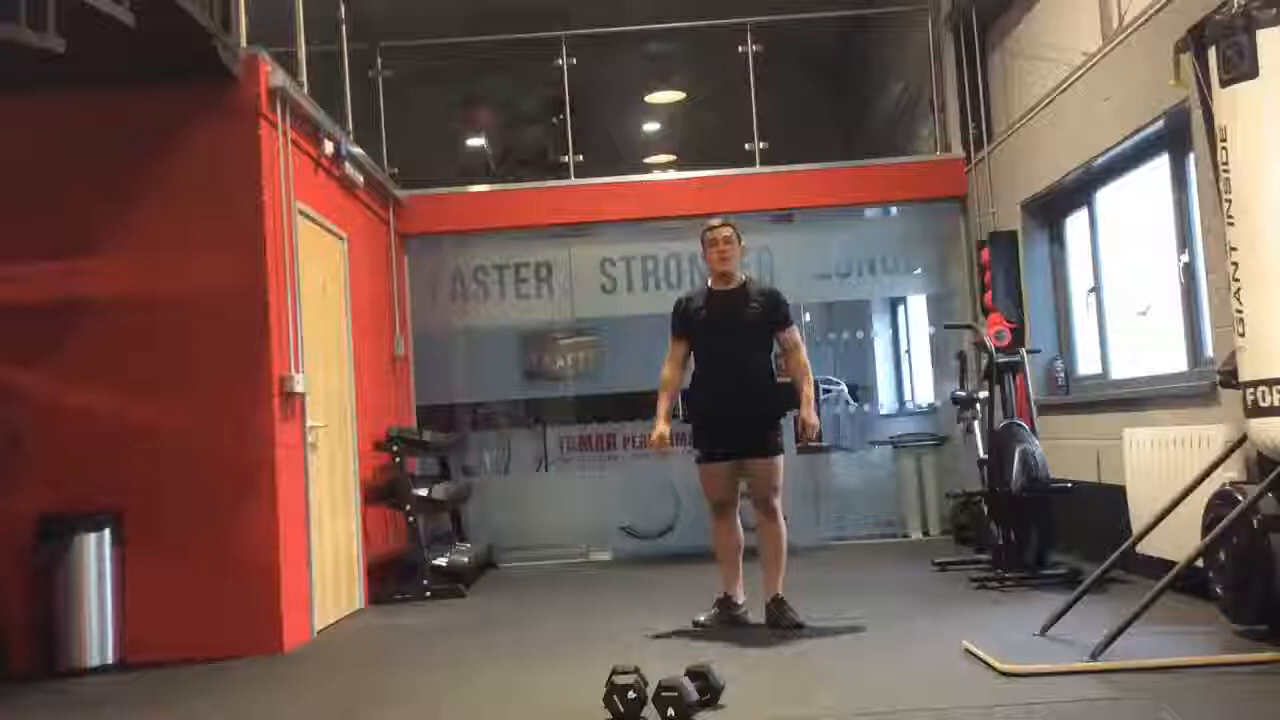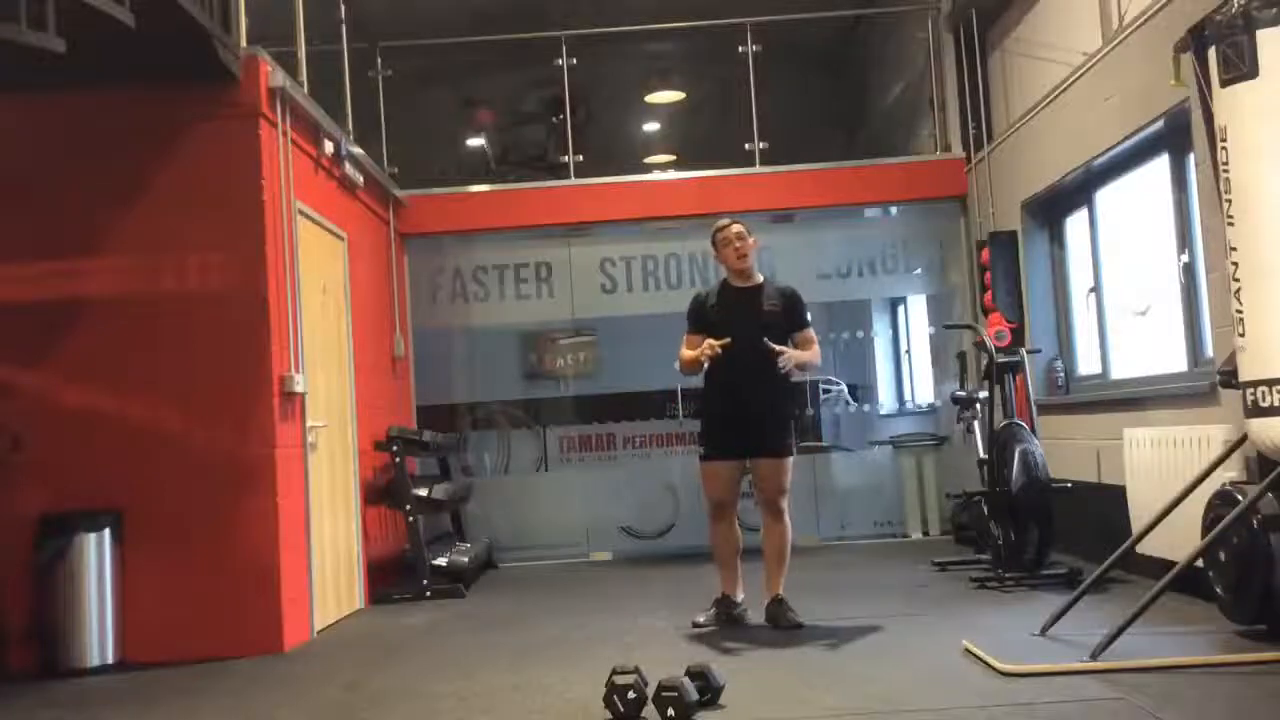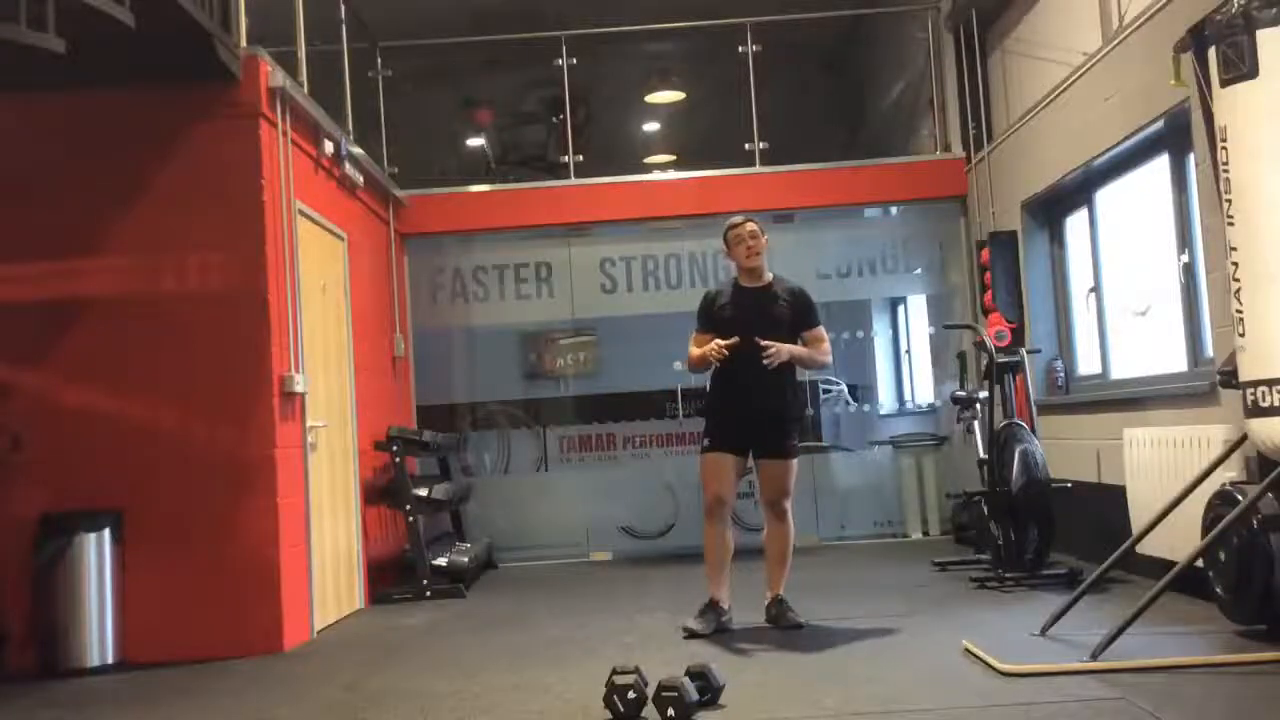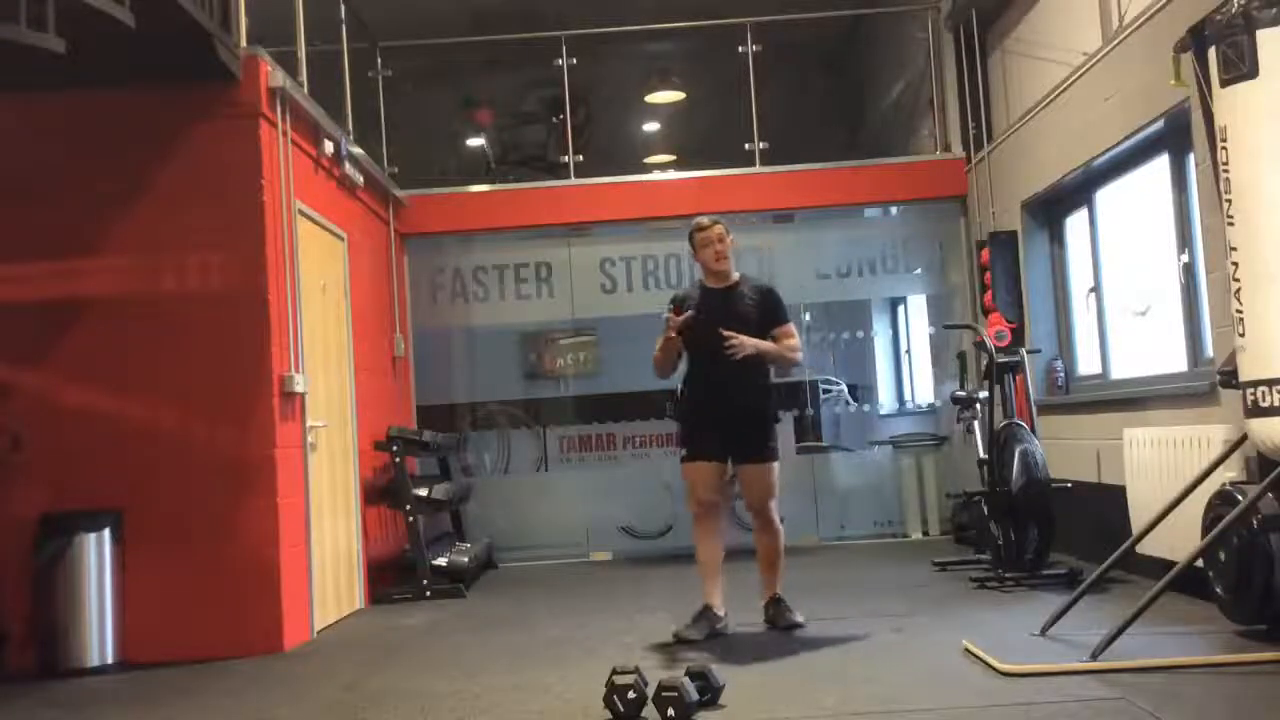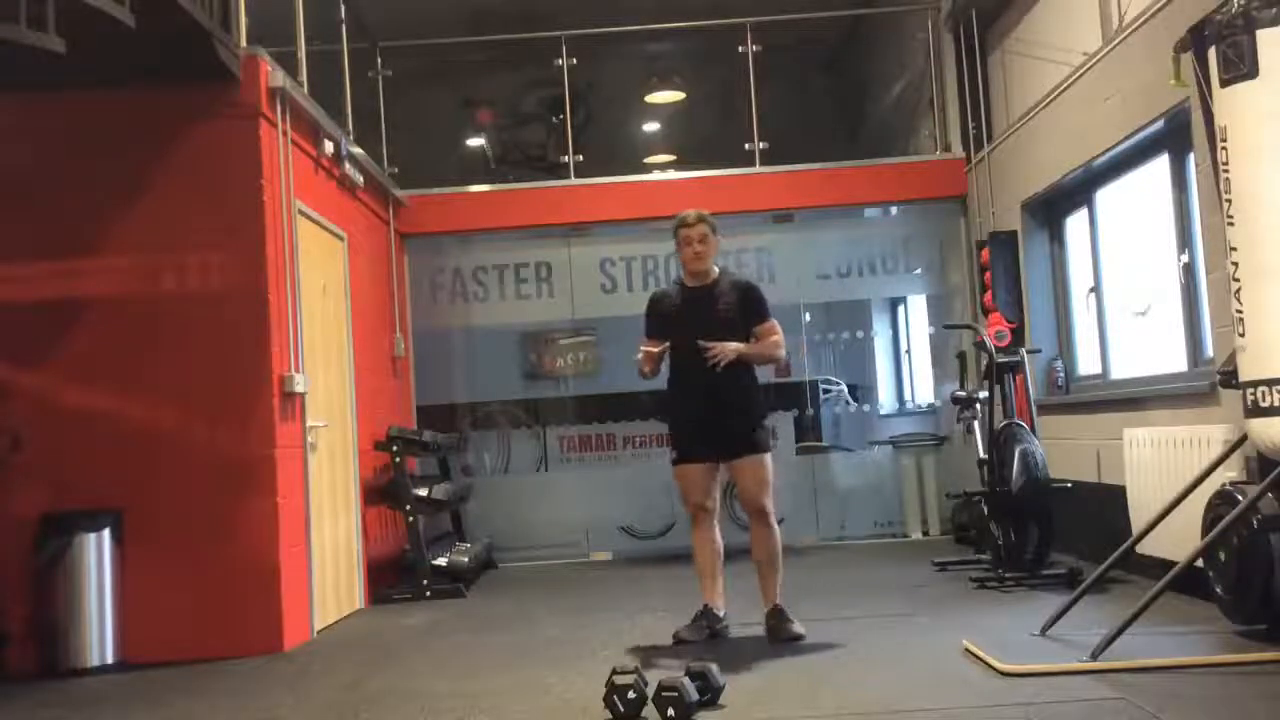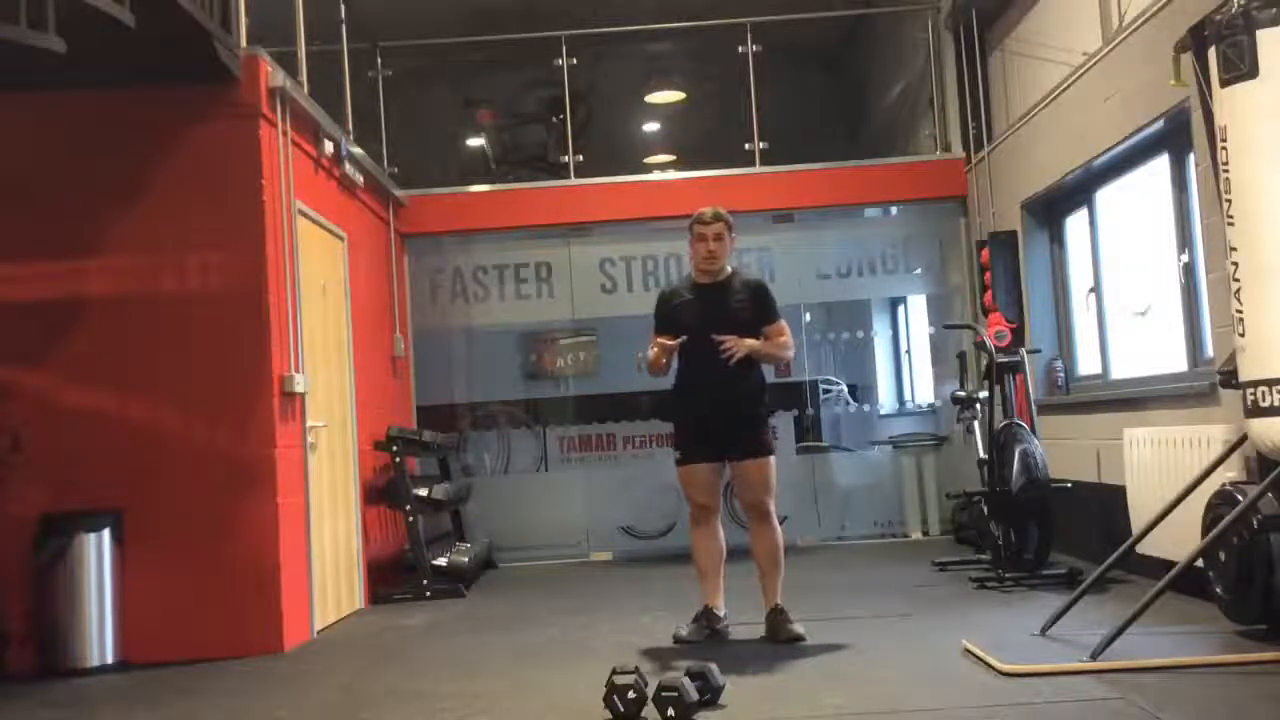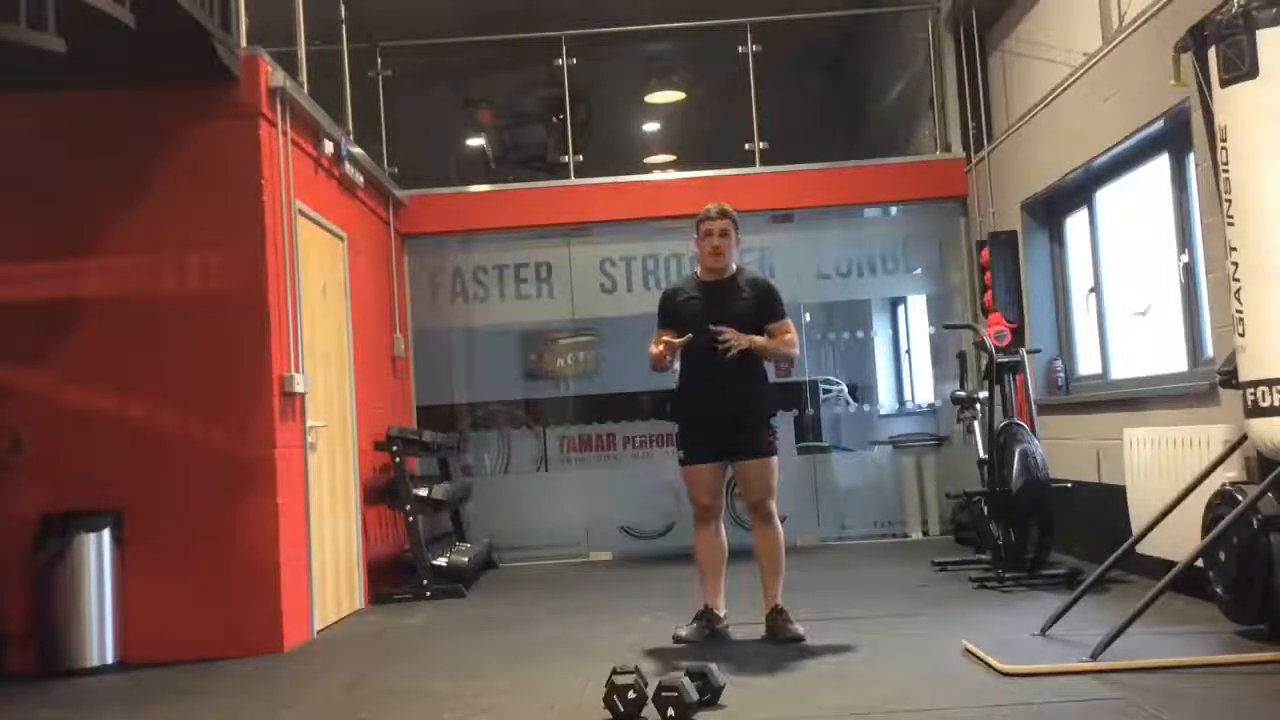
dt=0.5s
person 1, frame 1
left shoulder: (767, 298)
right shoulder: (688, 305)
left elbow: (794, 352)
right elbow: (674, 364)
left wrist: (807, 402)
right wrist: (662, 416)
left hip: (760, 419)
right hip: (711, 422)
left knee: (769, 507)
right knee: (722, 509)
left ankle: (775, 600)
right ankle: (731, 600)
person 1, frame 2
left shoulder: (785, 296)
right shoulder: (705, 302)
left elbow: (814, 352)
right elbow: (685, 361)
left wrist: (795, 356)
right wrist: (700, 354)
left hip: (772, 417)
right hip: (720, 419)
left knee: (775, 506)
right knee: (720, 509)
left ankle: (775, 599)
right ankle: (730, 599)
person 1, frame 3
left shoulder: (794, 296)
right shoulder: (715, 299)
left elbow: (824, 353)
right elbow: (693, 359)
left wrist: (791, 350)
right wrist: (708, 352)
left hip: (778, 416)
right hip: (725, 417)
left knee: (778, 506)
right knee: (715, 505)
left ankle: (776, 599)
right ankle: (717, 603)
person 1, frame 4
left shoulder: (762, 295)
right shoulder: (683, 303)
left elbow: (794, 352)
right elbow: (663, 369)
left wrist: (758, 345)
right wrist: (668, 339)
left hip: (754, 418)
right hip: (701, 421)
left knee: (765, 511)
right knee: (706, 511)
left ankle: (773, 599)
right ankle: (713, 609)
person 1, frame 5
left shoulder: (743, 291)
right shoulder: (662, 302)
left elbow: (777, 347)
right elbow: (650, 365)
left wrist: (739, 348)
right wrist: (646, 362)
left hip: (743, 416)
right hip: (689, 422)
left knee: (760, 510)
right knee: (701, 513)
left ankle: (774, 609)
right ankle: (713, 611)
person 1, frame 6
left shoulder: (753, 290)
right shoulder: (672, 298)
left elbow: (786, 348)
right elbow: (656, 365)
left wrist: (751, 345)
right wrist: (658, 355)
left hip: (747, 417)
right hip: (694, 421)
left knee: (761, 509)
right knee: (702, 512)
left ankle: (775, 610)
right ankle: (712, 612)
person 1, frame 7
left shoulder: (759, 288)
right shoulder: (676, 295)
left elbow: (791, 346)
right elbow: (657, 360)
left wrist: (751, 340)
right wrist: (663, 352)
left hip: (751, 417)
right hip: (697, 421)
left knee: (763, 509)
right knee: (705, 512)
left ankle: (775, 611)
right ankle: (713, 612)
